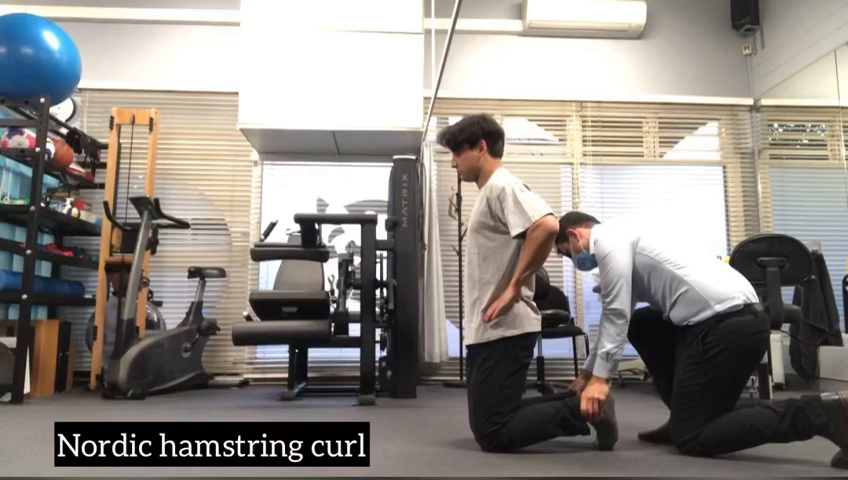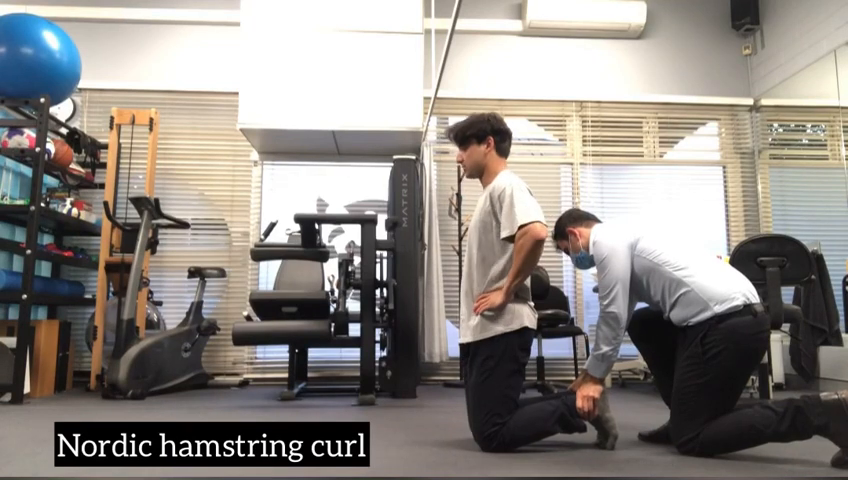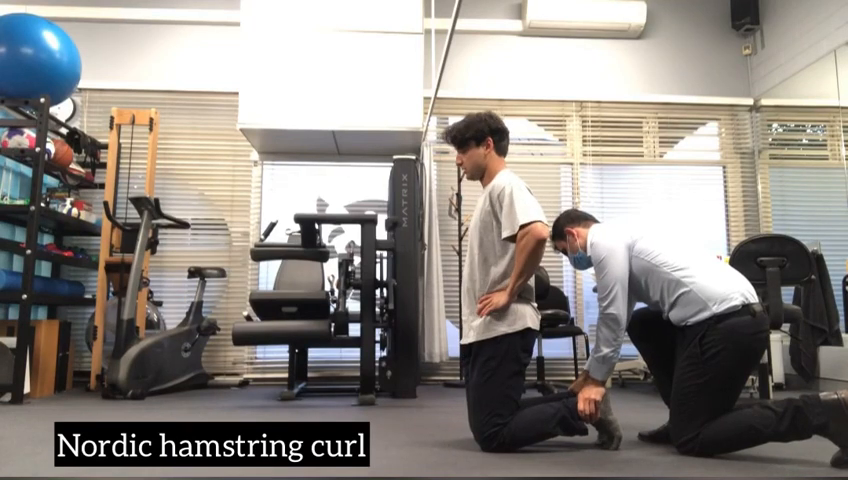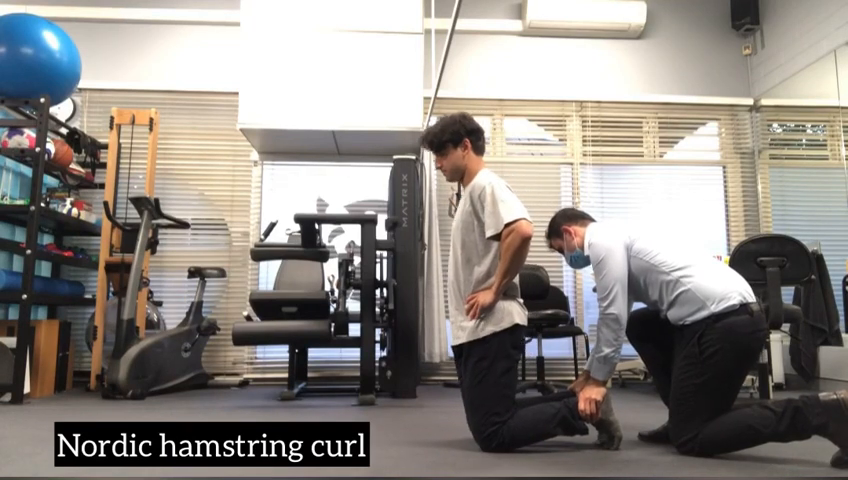
dt=0.7s
person 1, frame 1
left shoulder: (502, 186)
right shoulder: (488, 192)
left elbow: (547, 227)
left wrist: (514, 288)
left hip: (503, 329)
right hip: (488, 329)
left knee: (493, 434)
right knee: (489, 424)
right ankle: (579, 402)
person 1, frame 2
left shoulder: (506, 186)
right shoulder: (491, 192)
left elbow: (535, 234)
left wrist: (507, 291)
left hip: (500, 327)
right hip: (483, 328)
left knee: (492, 435)
right knee: (489, 422)
left ankle: (580, 404)
right ankle: (576, 401)
person 1, frame 3
left shoulder: (505, 186)
right shoulder: (490, 192)
left elbow: (537, 233)
left wrist: (510, 292)
left hip: (502, 328)
right hip: (483, 329)
left knee: (493, 434)
right knee: (489, 424)
right ankle: (579, 402)
person 1, frame 4
left shoulder: (486, 186)
right shoulder: (472, 192)
left elbow: (521, 231)
left wrist: (495, 290)
left hip: (491, 325)
right hip: (474, 328)
left knee: (493, 434)
right knee: (489, 421)
right ankle: (576, 401)
person 2, frame 1
left shoulder: (608, 238)
right shoulder: (622, 242)
left elbow: (617, 313)
right elbow: (617, 316)
left wrist: (600, 377)
right wrist: (588, 372)
left hip: (728, 325)
right hip: (730, 316)
left knee: (690, 437)
right knee: (640, 325)
left ankle: (822, 413)
right ankle: (684, 415)
person 2, frame 2
left shoulder: (607, 239)
right shoulder: (623, 240)
left elbow: (613, 316)
right elbow: (620, 317)
left wrist: (595, 378)
right wrist: (587, 373)
left hip: (728, 324)
right hip: (731, 316)
left knee: (691, 439)
right knee: (642, 325)
left ankle: (822, 413)
right ankle: (685, 415)
person 2, frame 3
left shoulder: (605, 239)
right shoulder: (620, 239)
left elbow: (612, 317)
right elbow: (618, 318)
left wrist: (596, 380)
right wrist: (589, 372)
left hip: (727, 324)
right hip: (732, 315)
left knee: (691, 438)
right knee: (641, 324)
left ankle: (823, 413)
right ankle: (683, 417)
person 2, frame 4
left shoulder: (602, 239)
right shoulder: (616, 239)
left elbow: (613, 316)
right elbow: (618, 318)
left wrist: (597, 380)
right wrist: (588, 372)
left hip: (724, 323)
right hip: (730, 315)
left knee: (690, 439)
right knee: (638, 326)
left ankle: (822, 413)
right ankle: (685, 415)
